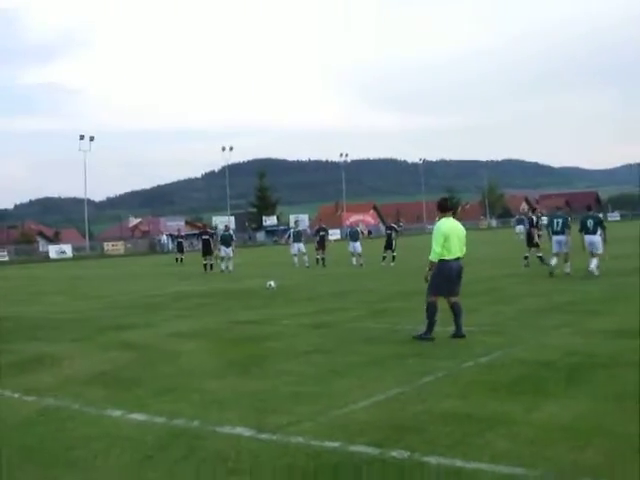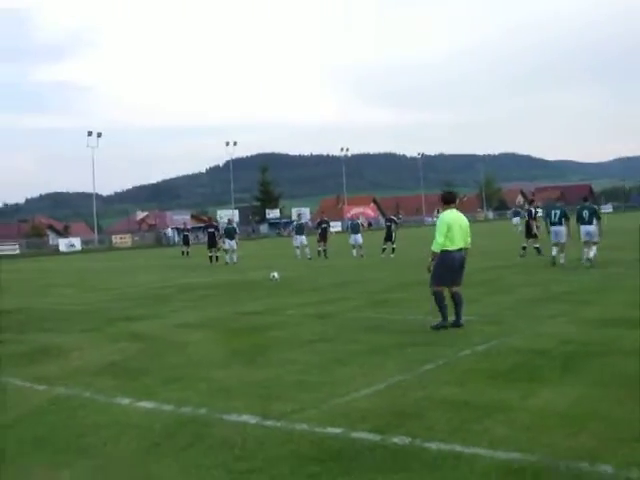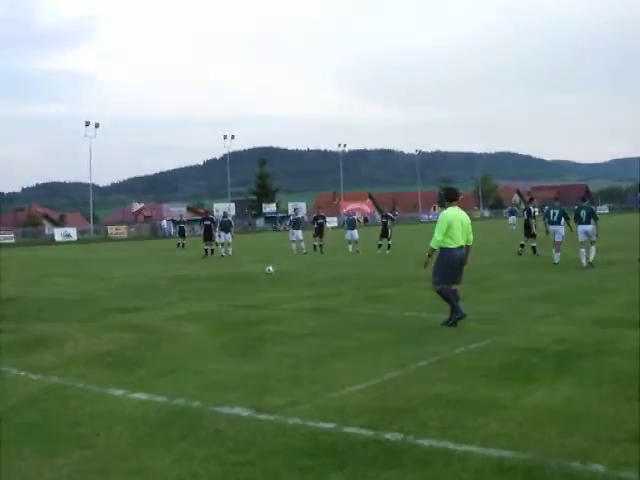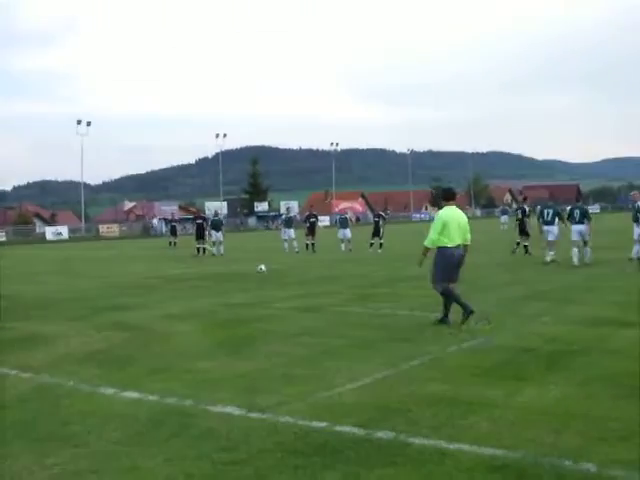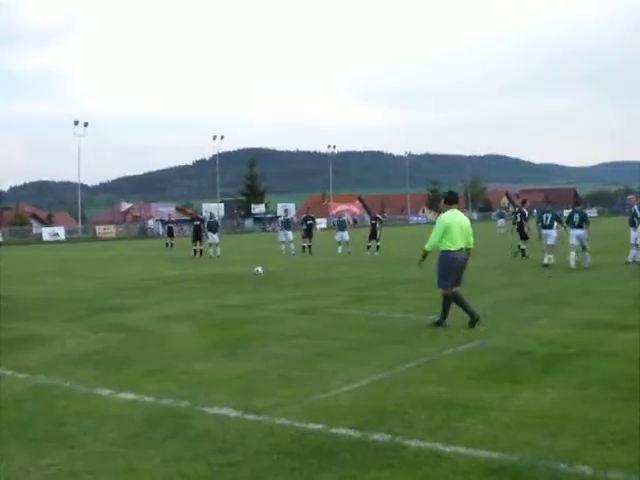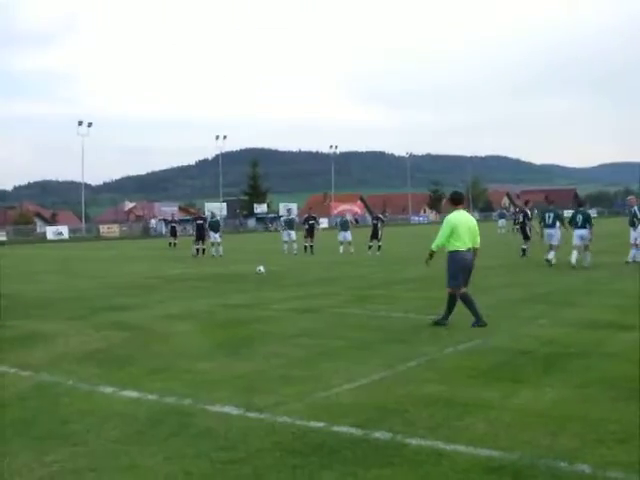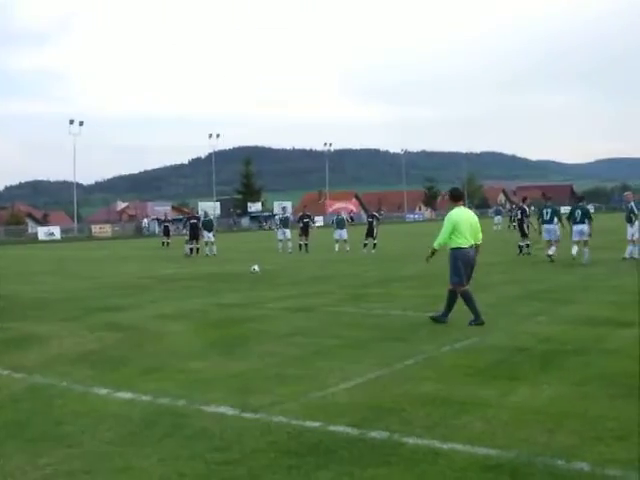
dt=0.1s
person 1, frame 1
left shoulder: (440, 226)
right shoulder: (459, 226)
left elbow: (436, 250)
right elbow: (463, 249)
left wrist: (429, 269)
left hip: (443, 264)
right hip: (457, 264)
left knee: (432, 297)
right knee: (453, 298)
left ankle: (428, 332)
right ankle: (459, 330)
person 1, frame 2
left shoulder: (444, 217)
right shoulder: (462, 217)
left elbow: (439, 241)
right elbow: (467, 241)
left wrist: (432, 260)
right wrist: (463, 256)
left hip: (447, 255)
right hip: (460, 254)
left knee: (436, 286)
right knee: (454, 287)
left ankle: (444, 319)
right ankle: (458, 320)
person 1, frame 3
left shoulder: (445, 214)
right shoulder: (465, 215)
left elbow: (437, 238)
right elbow: (469, 239)
left wrist: (429, 255)
right wrist: (466, 256)
left hip: (447, 252)
right hip: (461, 252)
left knee: (438, 285)
right knee: (453, 285)
left ankle: (458, 311)
right ankle: (453, 317)
person 1, frame 4
left shoulder: (441, 214)
right shoulder: (462, 215)
left elbow: (432, 237)
right elbow: (467, 238)
left wrist: (423, 254)
right wrist: (464, 255)
left hip: (444, 252)
right hip: (457, 251)
left knee: (439, 285)
right knee: (448, 284)
left ankle: (466, 307)
right ankle: (445, 317)
person 1, frame 5
left shoulder: (444, 217)
right shoulder: (464, 218)
left elbow: (433, 240)
right elbow: (469, 242)
left wrist: (423, 256)
right wrist: (466, 258)
left hip: (448, 255)
right hip: (460, 255)
left knee: (447, 289)
right knee: (451, 288)
left ankle: (472, 314)
right ankle: (442, 319)
person 1, frame 6
left shoulder: (450, 219)
right shoulder: (471, 218)
left elbow: (440, 241)
right elbow: (476, 241)
left wrist: (430, 255)
right wrist: (473, 258)
left hip: (456, 256)
right hip: (468, 255)
left knee: (459, 290)
right knee: (453, 288)
left ankle: (479, 318)
right ankle: (445, 318)
person 1, frame 7
left shoulder: (452, 215)
right shoulder: (472, 214)
left elbow: (442, 238)
right elbow: (478, 237)
left wrist: (431, 253)
right wrist: (475, 254)
left hip: (458, 253)
right hip: (470, 252)
left knee: (461, 287)
right knee: (454, 285)
left ankle: (477, 317)
right ankle: (444, 315)
